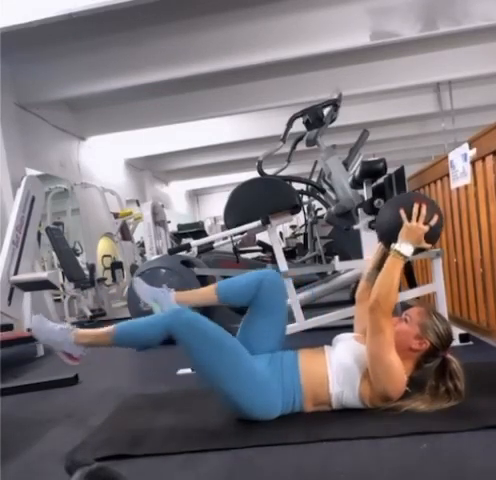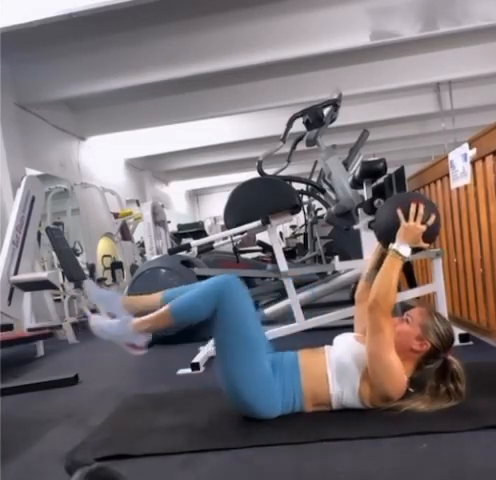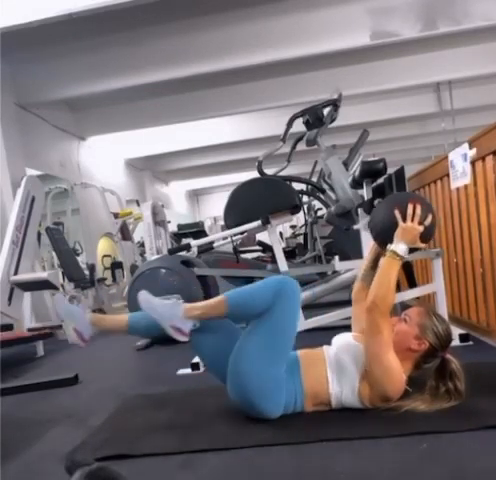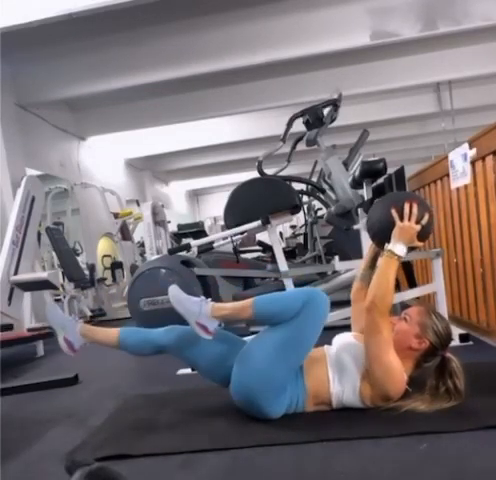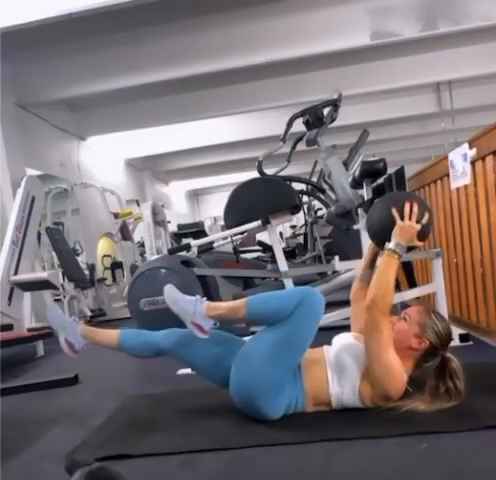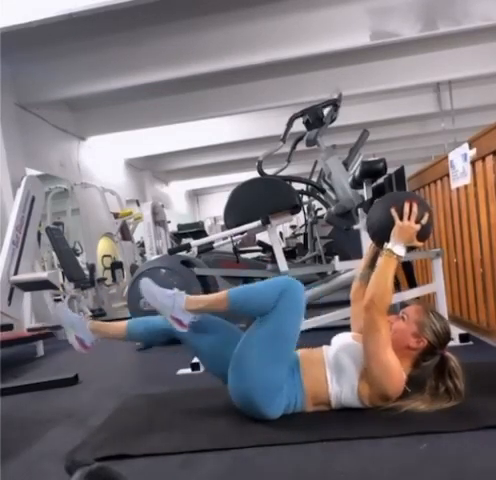
dt=0.2s
person 1, frame 1
left shoulder: (390, 380)
right shoulder: (370, 351)
left elbow: (377, 309)
right elbow: (367, 299)
left wrist: (403, 247)
right wrist: (382, 246)
left hip: (259, 392)
right hip: (264, 367)
left knee: (180, 322)
right knee: (269, 280)
left ankle: (79, 341)
right ankle: (171, 299)
person 1, frame 2
left shoulder: (390, 380)
right shoulder: (369, 348)
left elbow: (377, 310)
right elbow: (364, 297)
left wrist: (402, 248)
right wrist: (383, 246)
left hip: (260, 392)
right hip: (267, 371)
left knee: (224, 285)
right knee: (218, 295)
left ankle: (136, 328)
right ankle: (125, 305)
person 1, frame 3
left shoulder: (389, 380)
right shoulder: (371, 350)
left elbow: (374, 310)
right elbow: (361, 297)
left wrist: (399, 248)
right wrist: (378, 246)
left hip: (261, 392)
right hip: (254, 377)
left knee: (284, 286)
right knee: (180, 321)
left ankle: (186, 313)
right ankle: (91, 323)
person 1, frame 4
left shoulder: (390, 379)
right shoulder: (372, 349)
left elbow: (374, 311)
right elbow: (360, 298)
left wrist: (397, 248)
right wrist: (376, 245)
left hip: (262, 390)
right hip: (254, 374)
left knee: (315, 299)
right knee: (173, 335)
left ankle: (212, 312)
right ankle: (82, 334)
person 1, frame 5
left shoulder: (390, 378)
right shoulder: (370, 347)
left elbow: (374, 309)
right elbow: (360, 296)
left wrist: (397, 247)
right wrist: (376, 245)
left hip: (262, 392)
right hip: (255, 376)
left knee: (309, 298)
right knee: (171, 339)
left ankle: (206, 312)
right ankle: (81, 334)
person 1, frame 6
left shoulder: (389, 379)
right shoulder: (373, 349)
left elbow: (372, 310)
right elbow: (359, 298)
left wrist: (397, 247)
right wrist: (376, 245)
left hip: (263, 393)
right hip: (264, 378)
left knee: (287, 289)
right knee: (188, 324)
left ankle: (184, 307)
right ankle: (94, 330)
